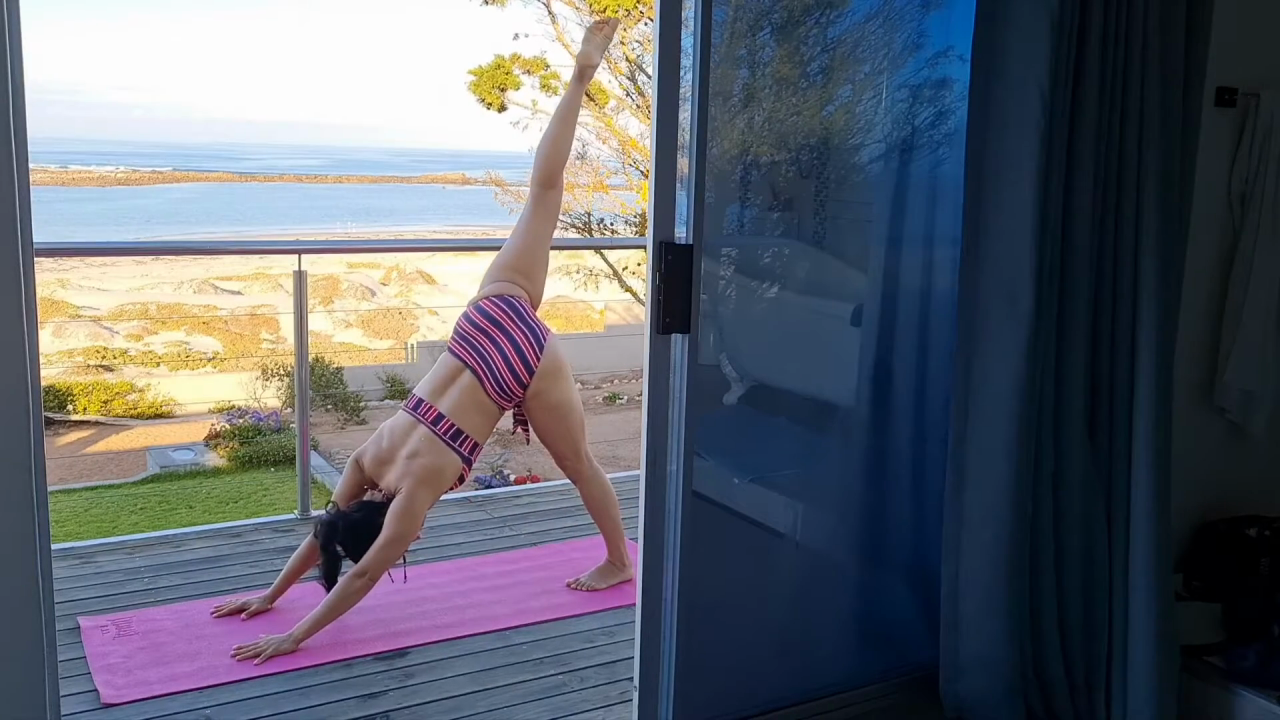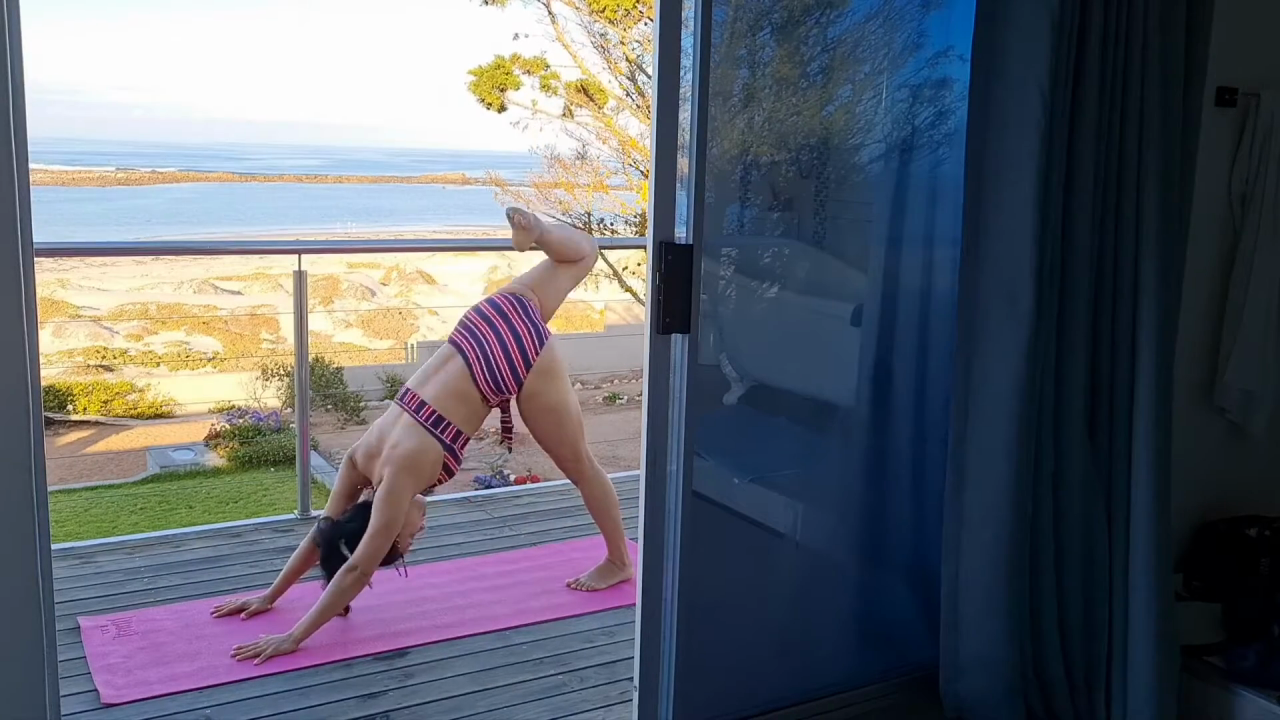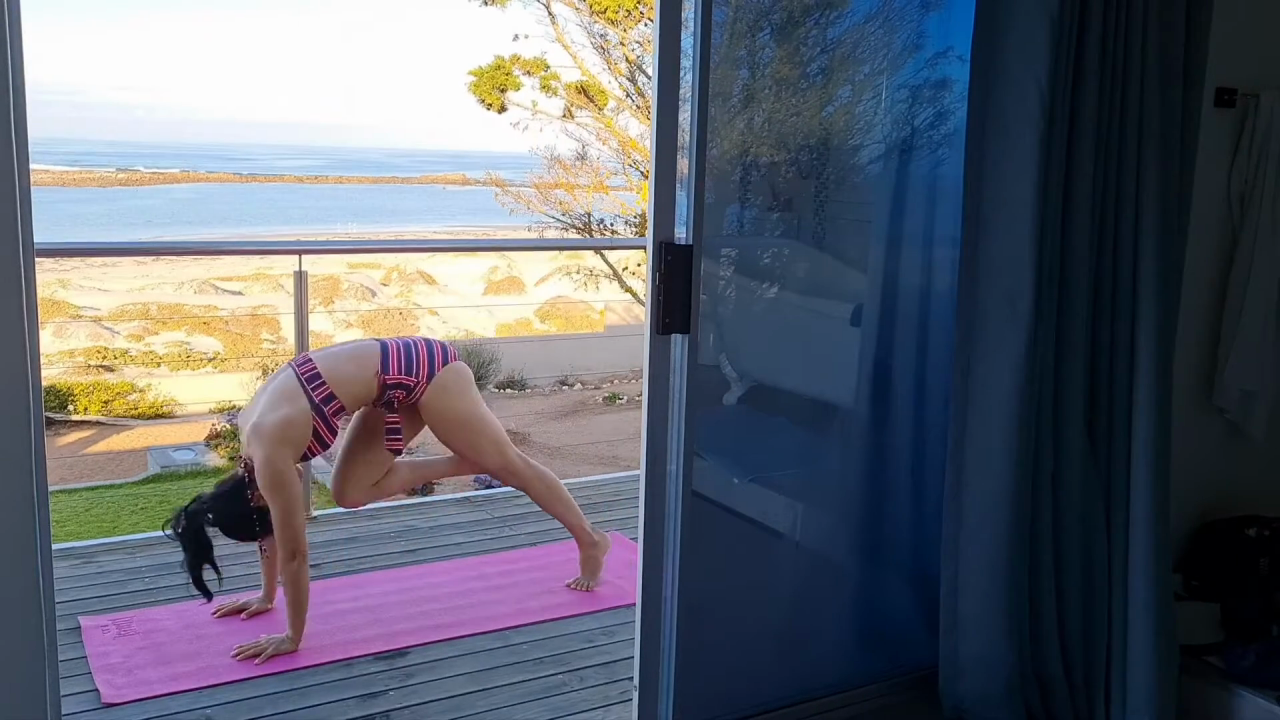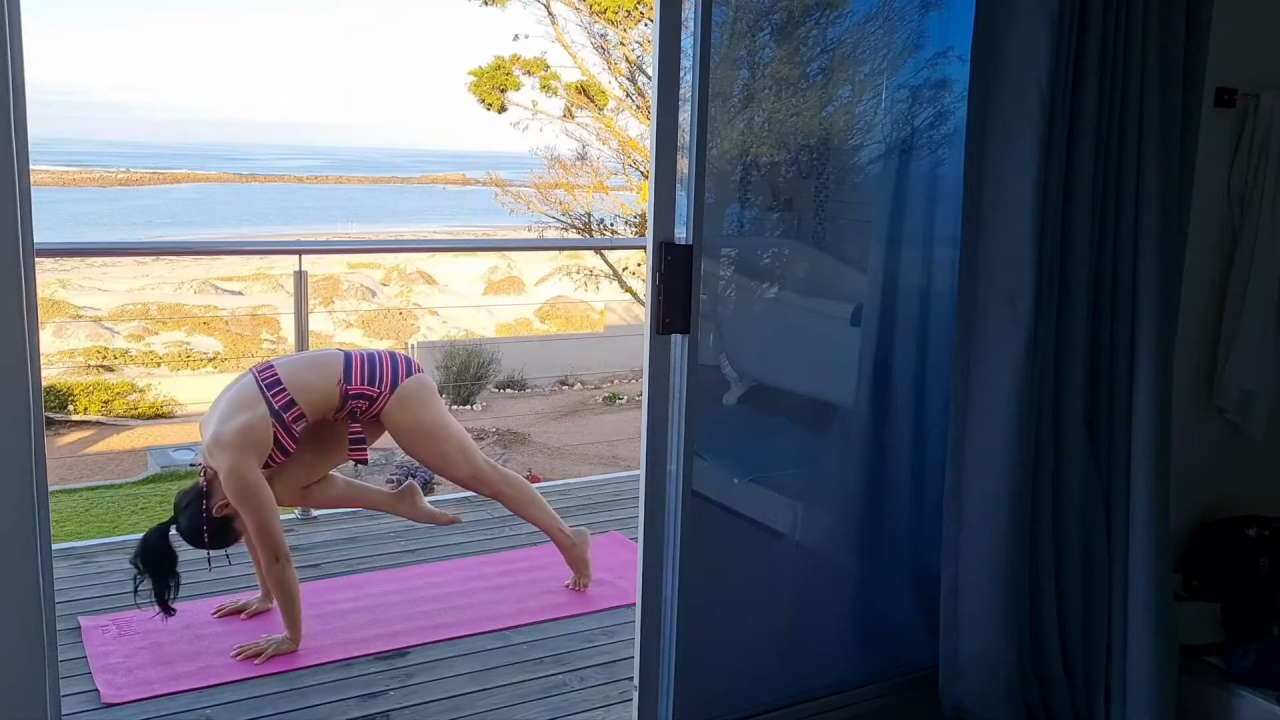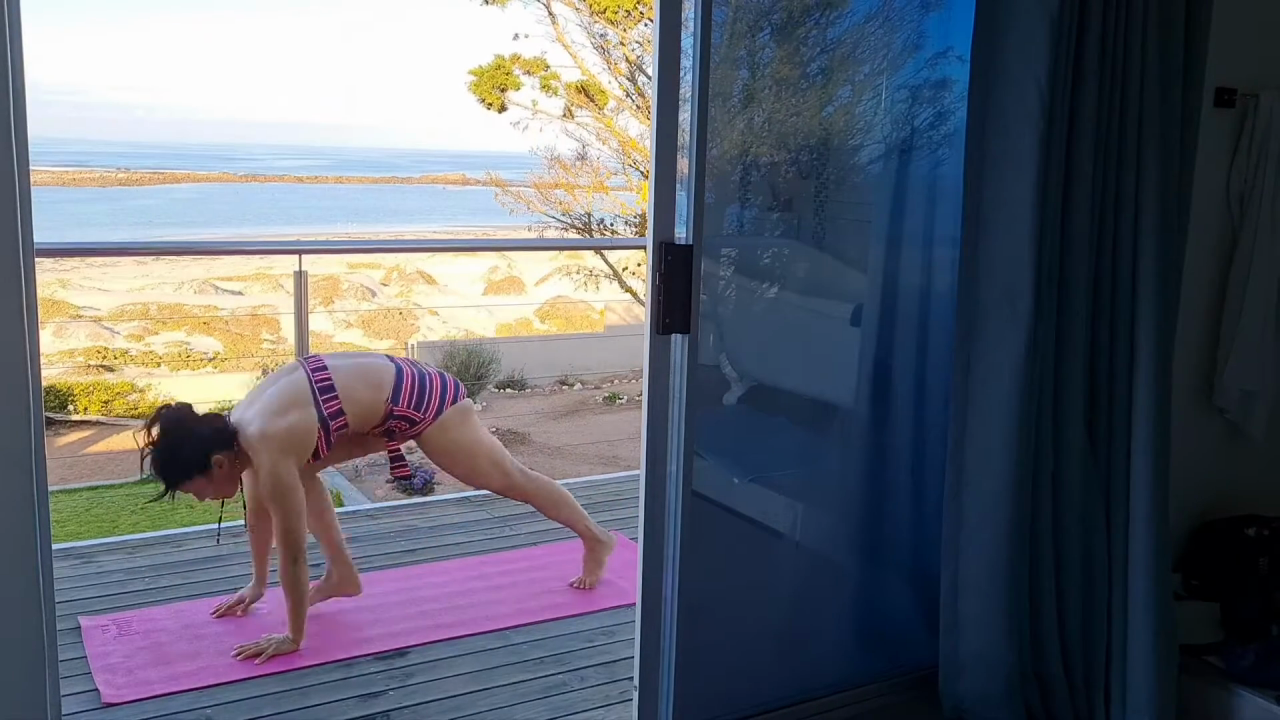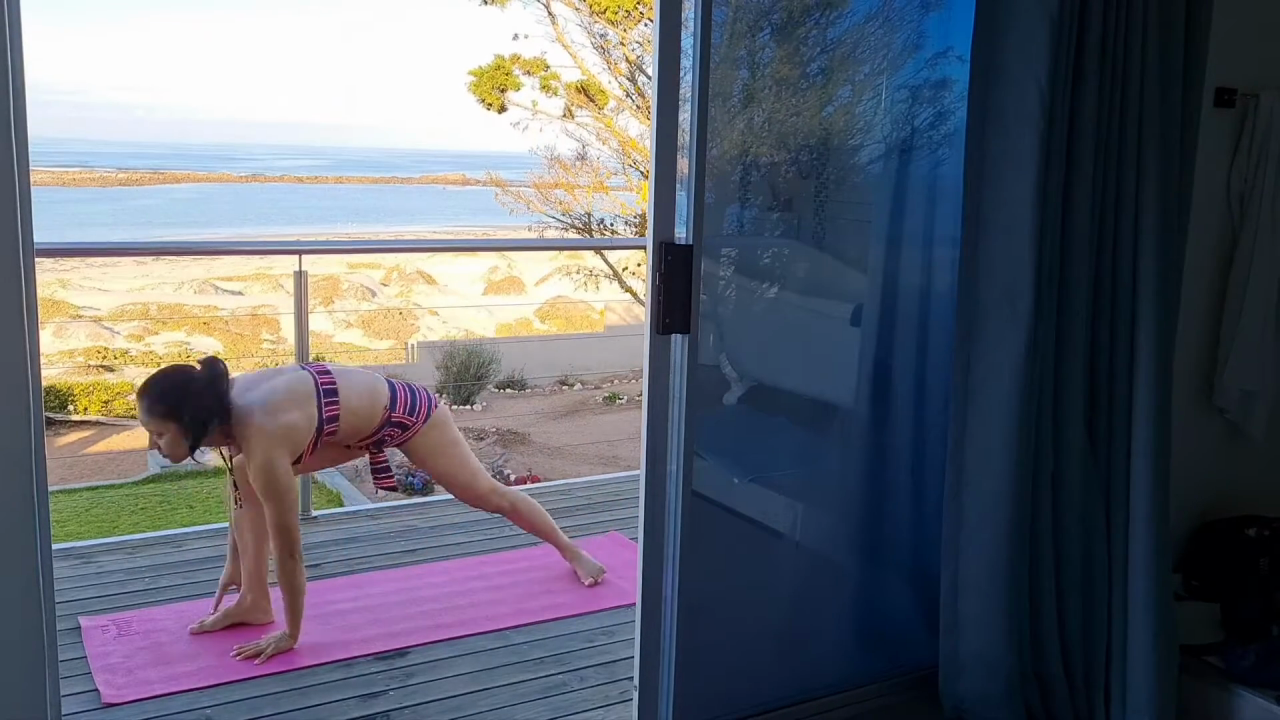
dt=0.3s
person 1, frame 1
left shoulder: (412, 487)
right shoulder: (372, 458)
left elbow: (363, 576)
right elbow: (327, 529)
left wrist: (292, 637)
right wrist: (268, 596)
left hip: (519, 352)
right hip: (495, 318)
left knee: (577, 464)
right knee: (544, 190)
left ankle: (620, 563)
right ankle: (579, 78)
person 1, frame 2
left shoulder: (400, 474)
right shoulder: (364, 456)
left elbow: (354, 570)
right elbow: (320, 532)
left wrist: (295, 634)
right wrist: (269, 597)
left hip: (511, 348)
right hip: (491, 325)
left knee: (575, 463)
left ankle: (619, 560)
person 1, frame 3
left shoulder: (269, 450)
right shoulder: (253, 431)
left elbow: (292, 552)
right elbow: (268, 529)
left wrist: (293, 637)
right wrist: (265, 595)
left hip: (414, 368)
right hip: (399, 368)
left knee: (510, 464)
right knee: (352, 493)
left ankle: (590, 541)
right ankle: (469, 460)
person 1, frame 4
left shoulder: (231, 462)
right shoulder: (215, 441)
left elbow: (275, 552)
right elbow: (257, 520)
left wrist: (292, 637)
right wrist: (265, 594)
left hip: (380, 383)
right hip: (363, 389)
left knee: (478, 474)
right knee: (282, 485)
left ankle: (570, 540)
right ankle: (401, 502)
person 1, frame 5
left shoulder: (267, 452)
right shoulder: (236, 429)
left elbow: (291, 551)
right elbow: (259, 507)
left wrist: (294, 636)
right wrist: (257, 585)
left hip: (422, 400)
right hip: (394, 389)
left knee: (509, 481)
left ankle: (594, 540)
right ankle: (341, 572)
person 1, frame 6
left shoulder: (261, 441)
right shoulder: (225, 406)
left elbow: (285, 539)
right elbow: (243, 490)
left wrist: (292, 632)
right wrist: (236, 567)
left hip: (406, 412)
right hip: (354, 433)
left knee: (485, 493)
right knee: (251, 500)
left ankle: (568, 547)
right ankle: (254, 601)
